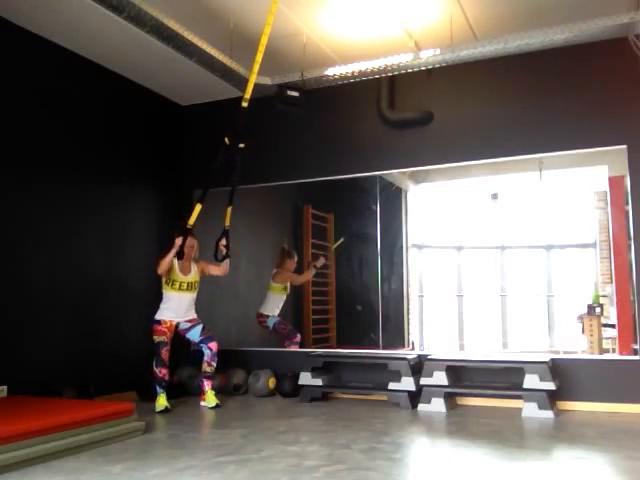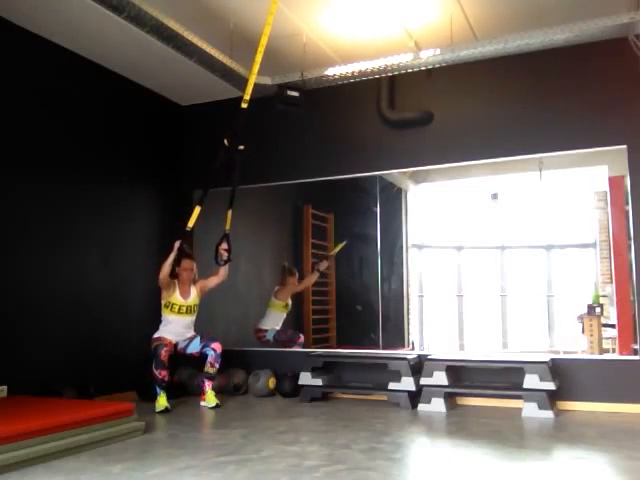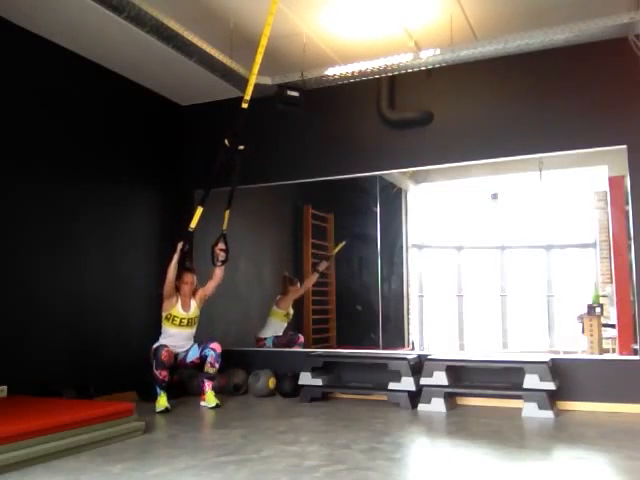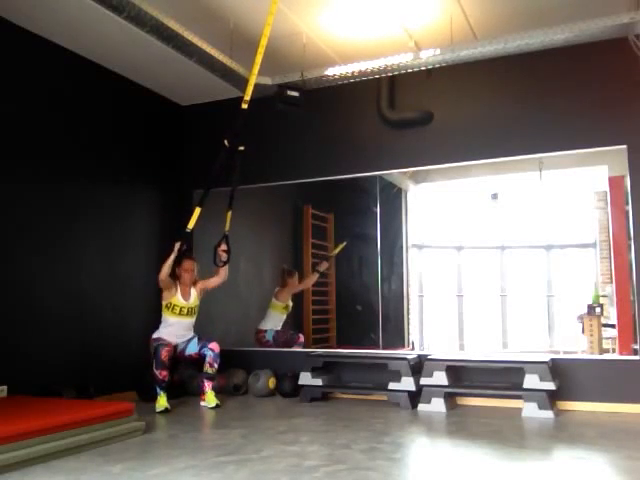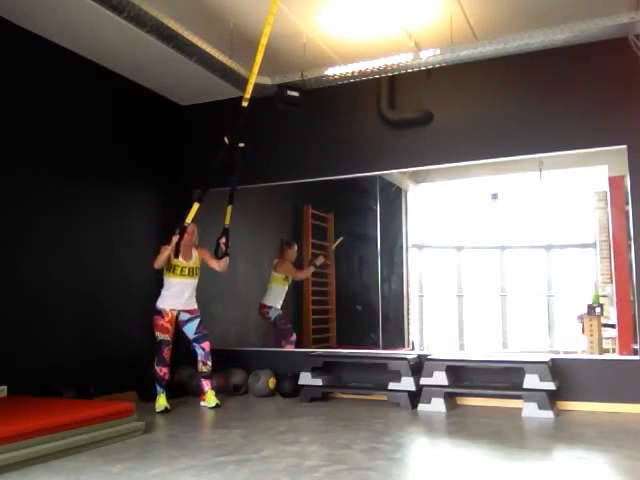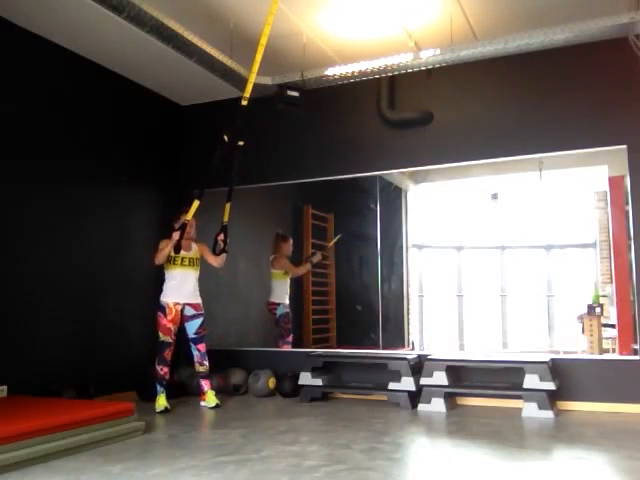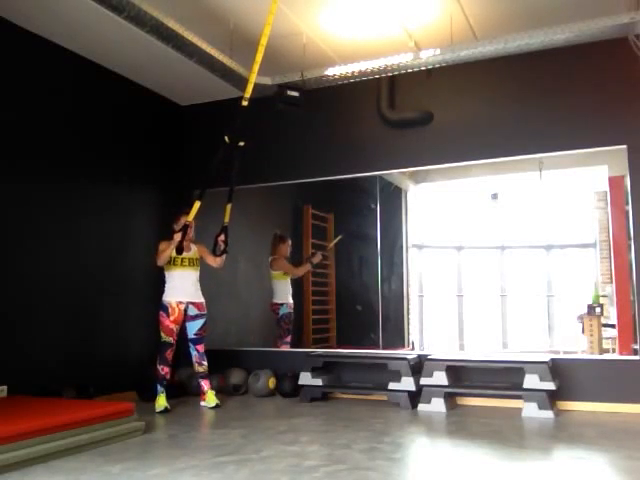
dt=0.3s
person 1, frame 1
left shoulder: (199, 266)
right shoulder: (169, 262)
left elbow: (222, 271)
right elbow: (160, 271)
left wrist: (224, 252)
right wrist: (175, 249)
left hip: (188, 318)
right hip: (165, 318)
left knee: (211, 345)
right knee: (162, 350)
left ankle: (206, 393)
right ankle: (161, 396)
person 1, frame 2
left shoulder: (199, 288)
right shoulder: (169, 288)
left elbow: (221, 277)
right elbow: (162, 276)
left wrist: (224, 257)
right wrist: (174, 253)
left hip: (187, 338)
right hip: (165, 337)
left knee: (215, 347)
right knee: (161, 352)
left ankle: (206, 393)
right ankle: (161, 396)
person 1, frame 3
left shoulder: (198, 298)
right shoulder: (170, 300)
left elbow: (216, 279)
right elbow: (169, 279)
left wrist: (220, 257)
right wrist: (177, 254)
left hip: (187, 351)
right hip: (166, 348)
left knee: (214, 348)
right knee: (162, 353)
left ankle: (206, 394)
right ankle: (161, 397)
person 1, frame 4
left shoulder: (198, 288)
right shoulder: (169, 288)
left elbow: (221, 278)
right elbow: (161, 278)
left wrist: (224, 258)
right wrist: (174, 254)
left hip: (186, 340)
right hip: (164, 338)
left knee: (213, 348)
right knee: (162, 352)
left ankle: (207, 394)
right ankle: (161, 396)
person 1, frame 5
left shoulder: (200, 253)
right shoulder: (169, 251)
left elbow: (221, 267)
right elbow: (157, 265)
left wrist: (224, 250)
right wrist: (172, 246)
left hip: (189, 309)
right hip: (165, 309)
left knee: (203, 345)
right knee: (164, 348)
left ankle: (206, 393)
right ankle: (161, 396)
person 1, frame 6
left shoulder: (200, 247)
right shoulder: (167, 243)
left elbow: (218, 263)
right elbow: (157, 260)
left wrist: (223, 246)
right wrist: (173, 242)
left hip: (193, 303)
right hip: (170, 302)
left knee: (199, 346)
right knee: (166, 346)
left ankle: (206, 393)
right ankle: (161, 395)
person 1, frame 7
left shoulder: (198, 248)
right shoulder: (166, 245)
left elbow: (217, 264)
right elbow: (159, 262)
left wrist: (223, 247)
right wrist: (174, 244)
left hip: (196, 302)
right hip: (172, 302)
left knee: (198, 346)
right knee: (167, 346)
left ankle: (206, 393)
right ankle: (161, 396)
